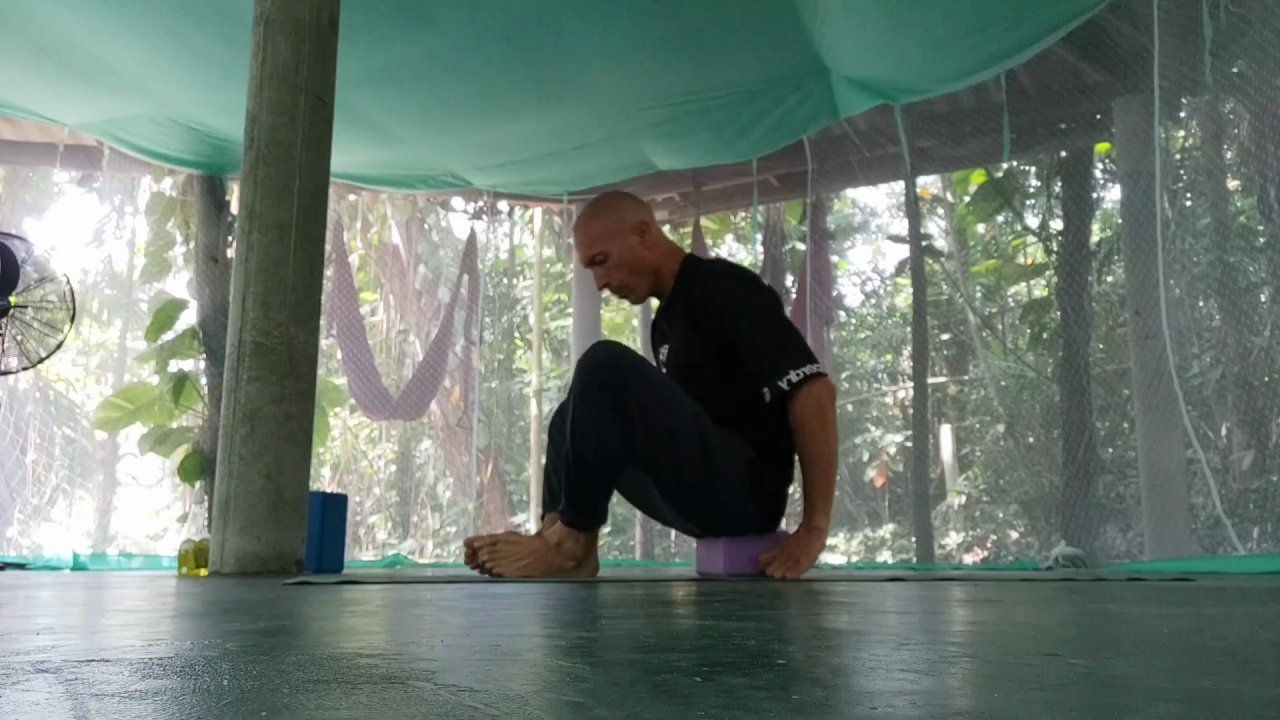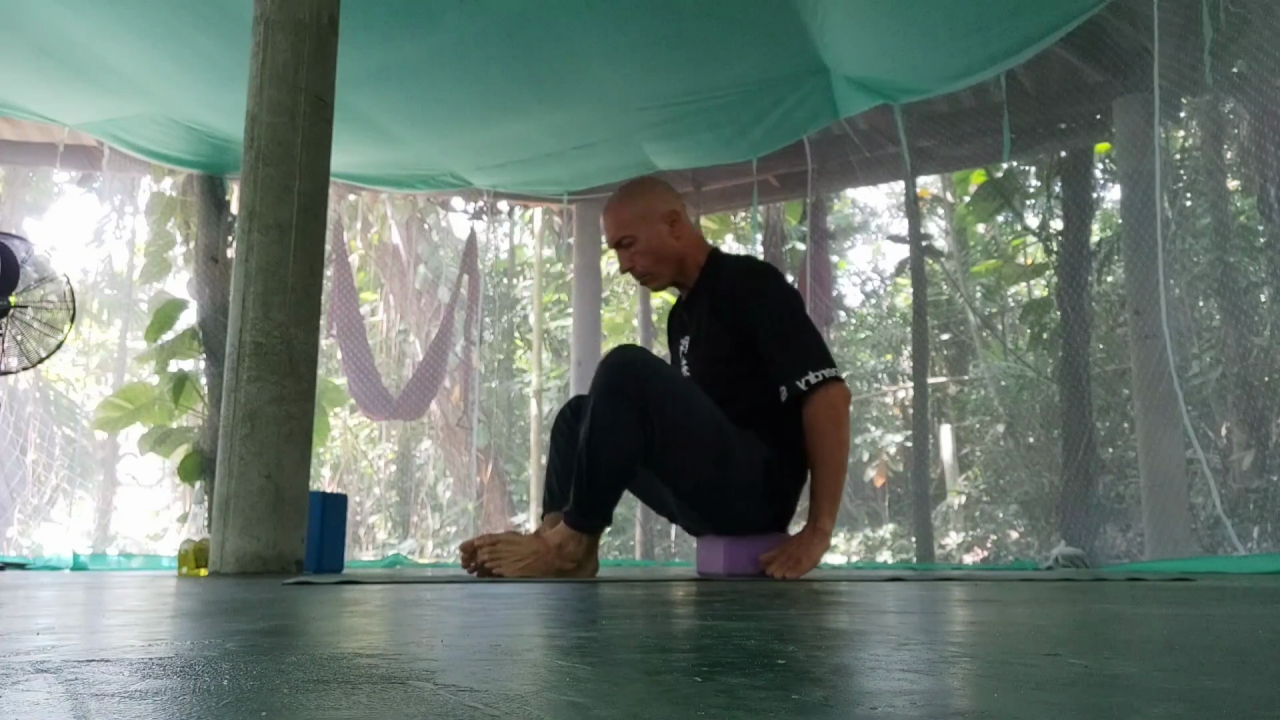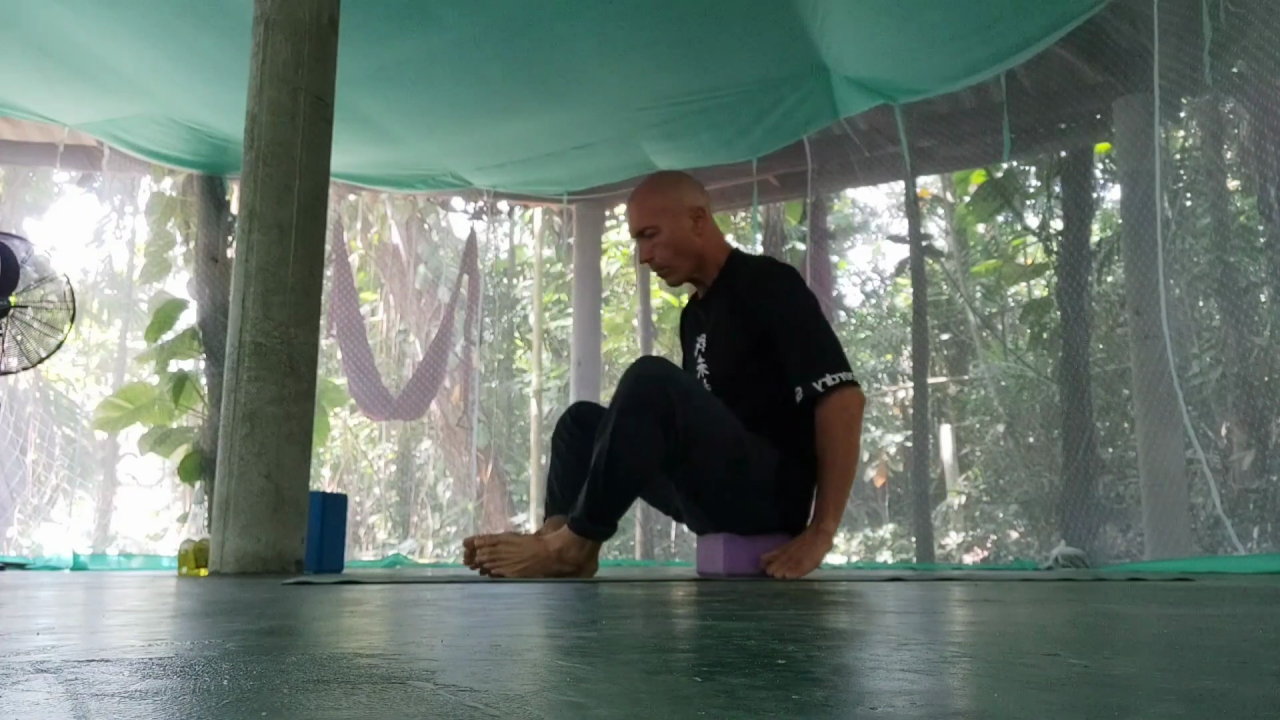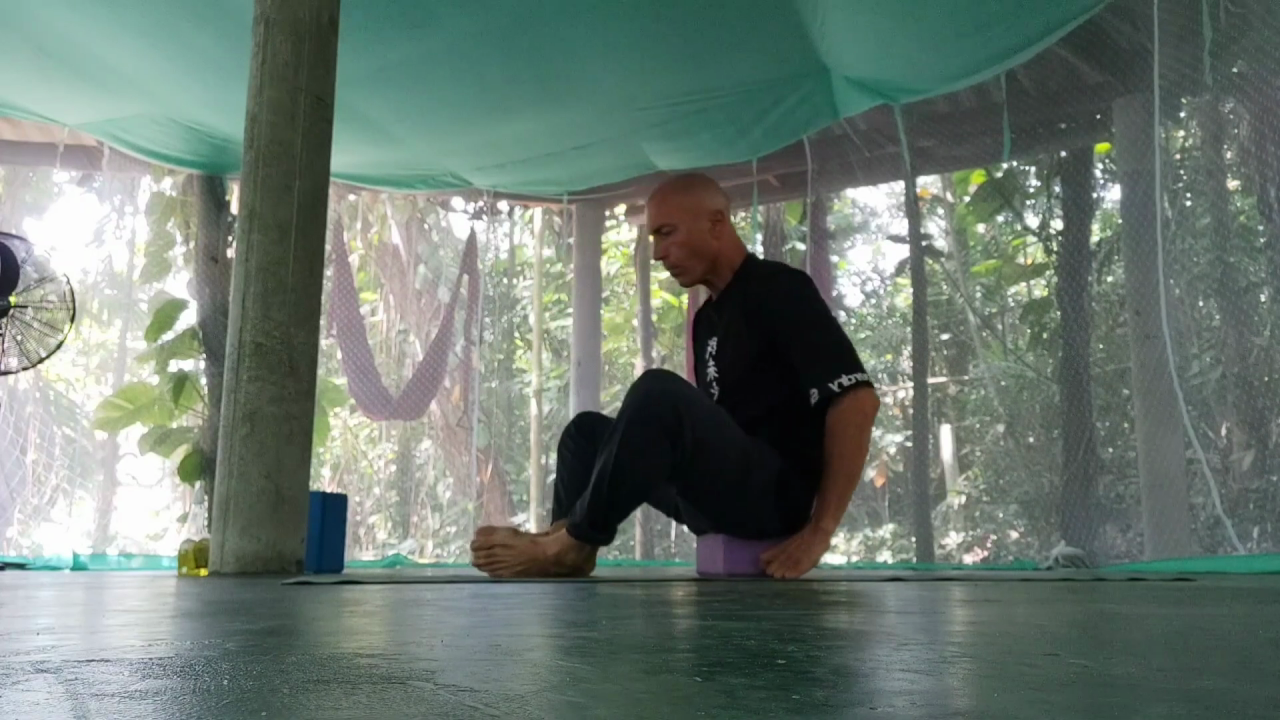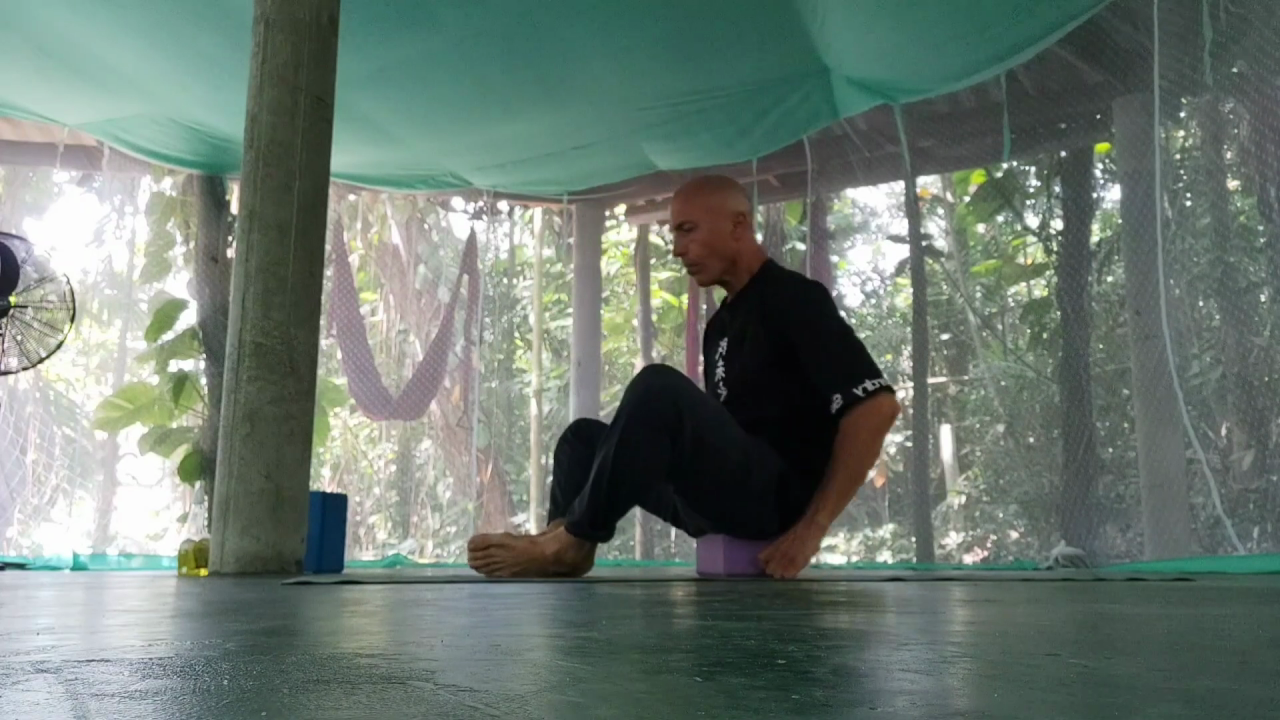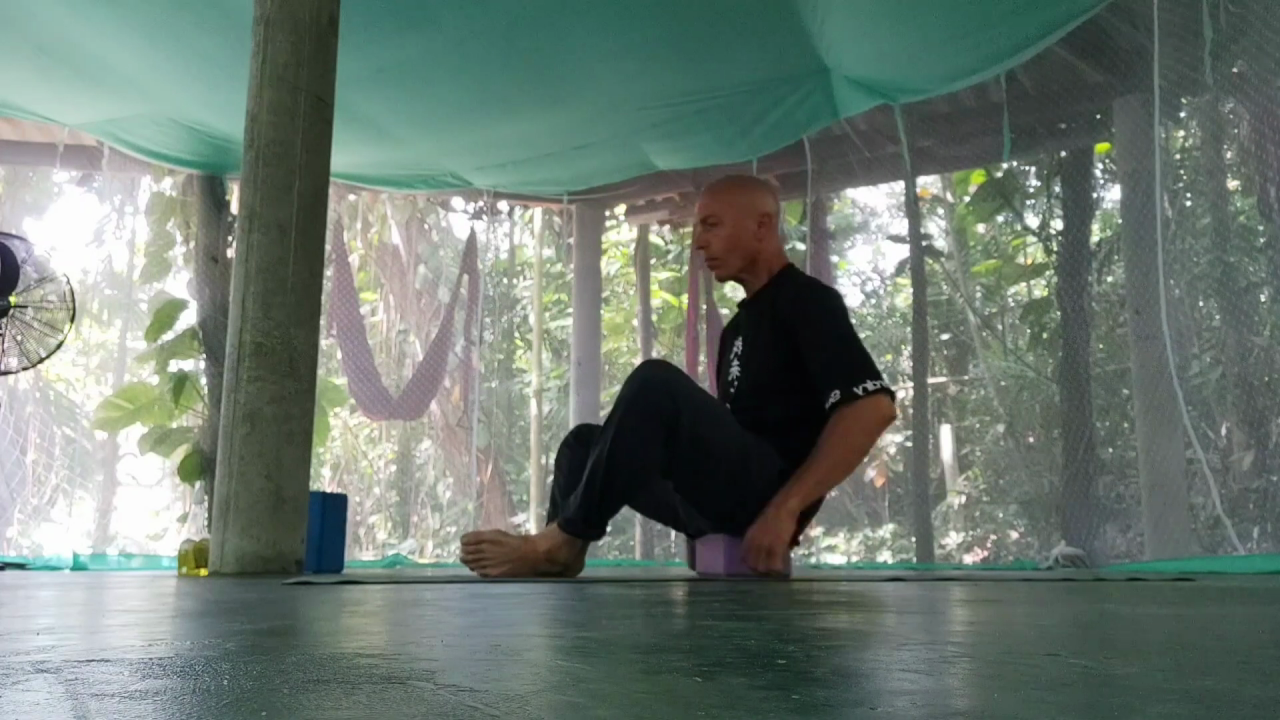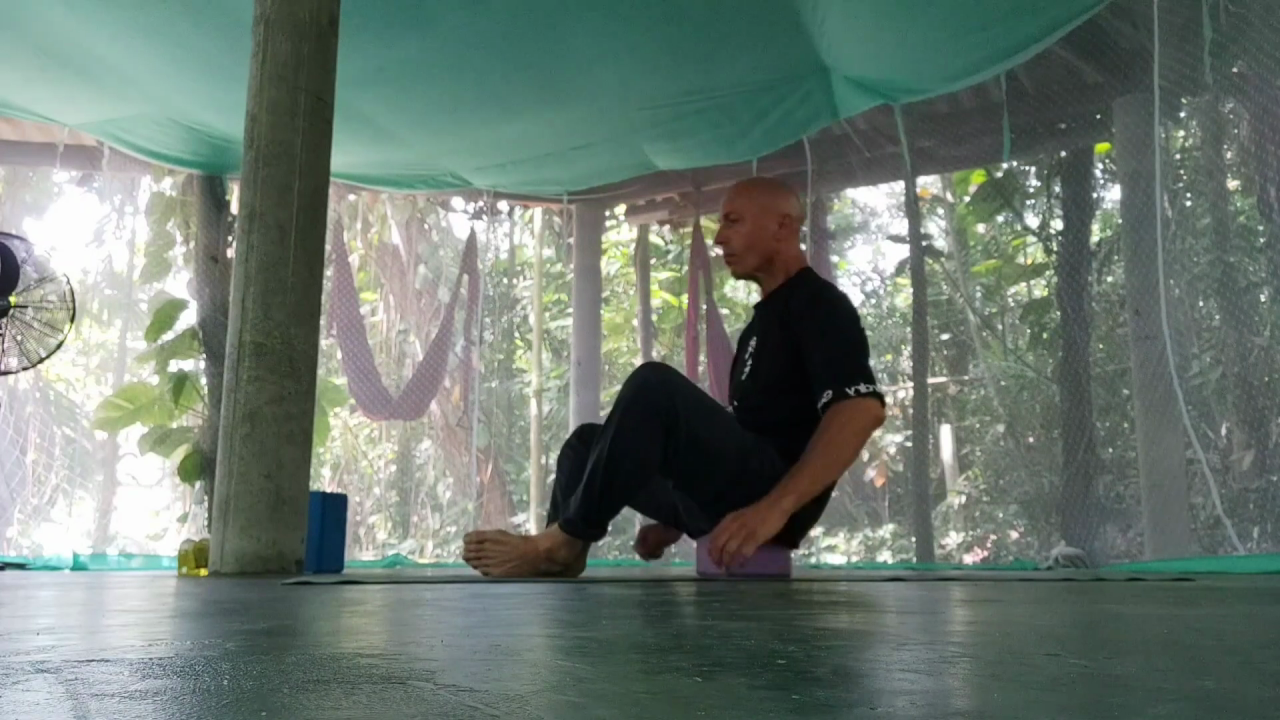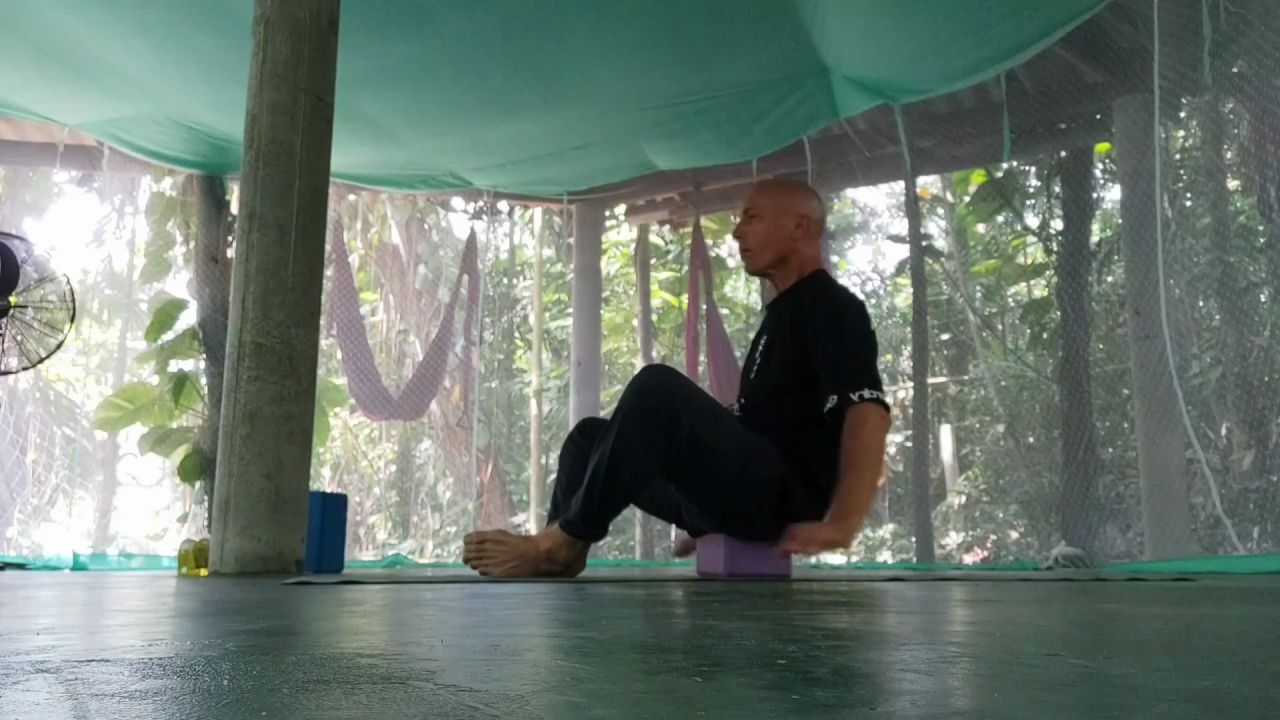
dt=0.2s
person 1, frame 1
left shoulder: (724, 289)
right shoulder: (666, 321)
left elbow: (812, 389)
left wrist: (814, 528)
left hip: (744, 491)
right hip: (699, 495)
left knee: (605, 367)
right knee: (576, 414)
left ankle: (572, 542)
right ankle: (555, 534)
person 1, frame 2
left shoulder: (749, 285)
right shoulder: (682, 316)
left elbow: (828, 393)
left wrist: (818, 531)
left hip: (756, 490)
right hip: (709, 492)
left knee: (627, 369)
right knee: (582, 412)
left ankle: (575, 541)
right ankle: (556, 533)
person 1, frame 3
left shoulder: (768, 285)
right shoulder: (695, 315)
left elbow: (842, 396)
left wrist: (820, 533)
left hip: (768, 491)
right hip: (717, 493)
left knee: (651, 380)
right knee: (582, 420)
left ankle: (576, 544)
right ankle: (557, 534)
person 1, frame 4
left shoulder: (781, 291)
right shoulder: (707, 318)
left elbow: (856, 398)
left wrist: (819, 531)
left hip: (773, 494)
right hip: (721, 495)
left knee: (658, 393)
right knee: (587, 429)
left ankle: (574, 545)
right ankle: (562, 538)
person 1, frame 5
left shoulder: (795, 299)
right shoulder: (721, 323)
left elbow: (875, 404)
left wrist: (812, 524)
left hip: (773, 495)
right hip: (720, 498)
left knee: (658, 387)
right knee: (584, 436)
left ankle: (572, 543)
right ankle: (560, 539)
person 1, frame 6
left shoulder: (807, 302)
right shoulder: (739, 325)
left elbow: (873, 407)
left wrist: (787, 507)
right wrist: (698, 527)
left hip: (769, 493)
right hip: (723, 496)
left knee: (655, 382)
right knee: (584, 441)
left ankle: (565, 540)
right ankle: (560, 544)
person 1, frame 7
left shoulder: (819, 305)
right shoulder: (763, 321)
left elbow: (862, 410)
left wrist: (775, 508)
right wrist: (676, 522)
left hip: (769, 491)
right hip: (729, 491)
left knee: (654, 385)
right knee: (587, 441)
left ankle: (564, 542)
right ankle: (558, 550)
person 1, frame 8
left shoulder: (832, 308)
right shoulder: (782, 315)
left elbow: (867, 414)
left wrist: (842, 521)
right wrist: (700, 524)
left hip: (779, 498)
right hip: (737, 493)
left knee: (657, 386)
right knee: (591, 434)
left ankle: (565, 543)
right ankle: (554, 557)
